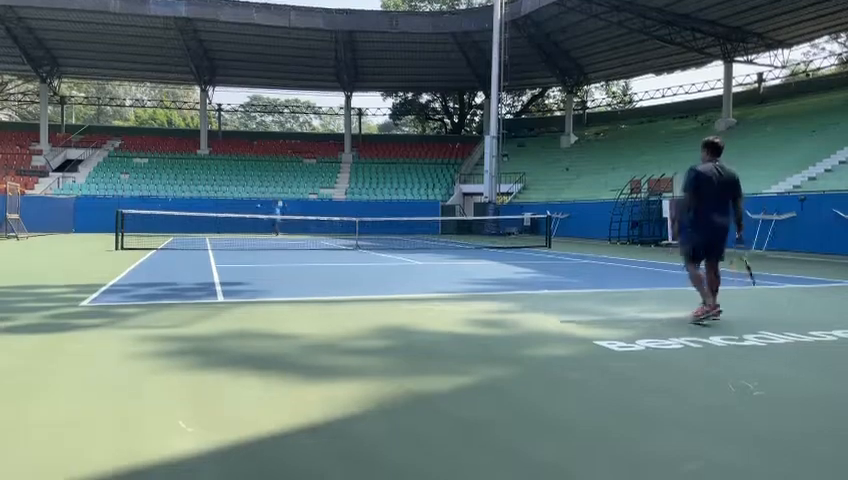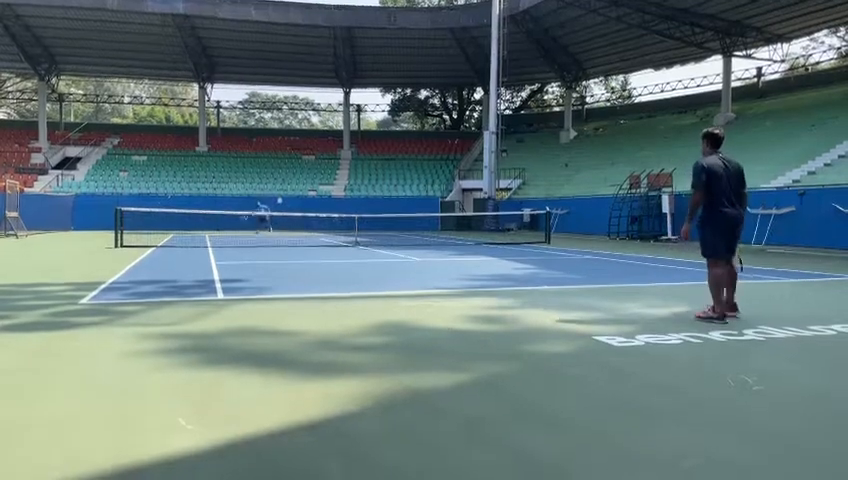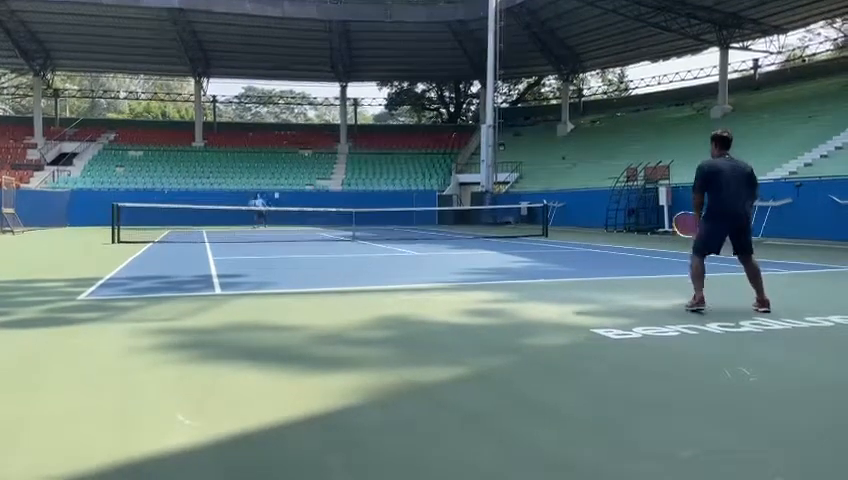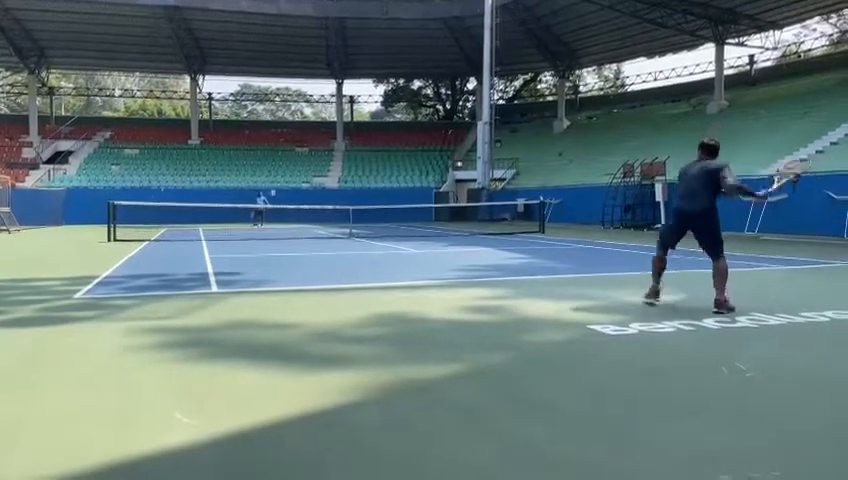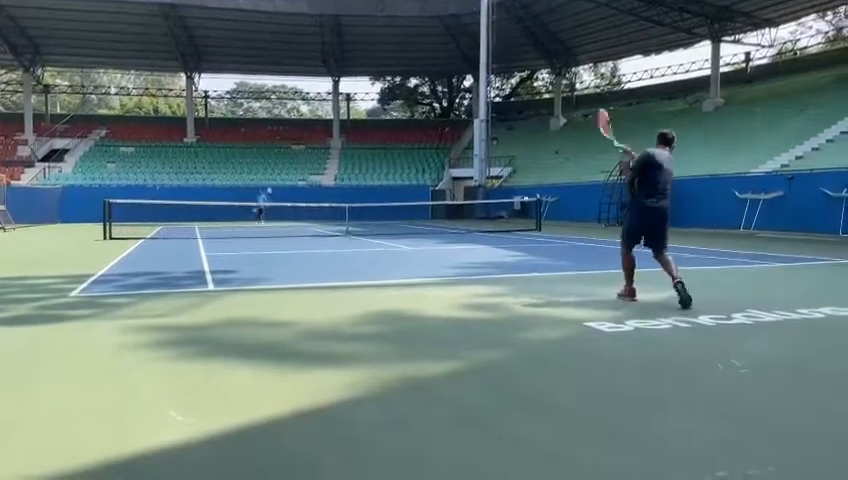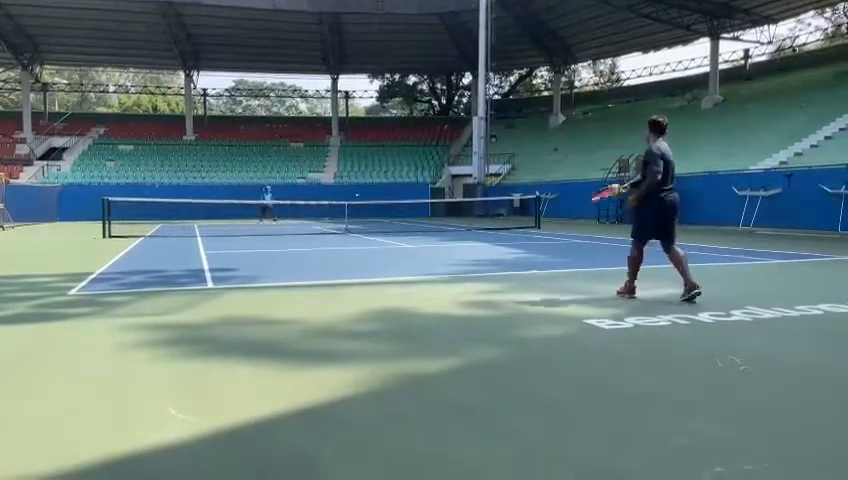
dt=0.5s
person 1, frame 1
left shoulder: (696, 171)
right shoulder: (731, 175)
left elbow: (687, 200)
right elbow: (738, 205)
left wrist: (680, 220)
right wrist: (739, 229)
left hip: (700, 225)
right hip: (721, 226)
left knee: (692, 264)
right knee: (712, 265)
left ankle: (709, 304)
right ankle: (710, 304)
person 1, frame 2
left shoulder: (702, 165)
right shoulder: (735, 165)
left elbow: (698, 196)
right elbow: (743, 194)
left wrist: (688, 222)
right wrist: (739, 216)
left hip: (713, 220)
right hip: (733, 219)
left knee: (715, 263)
right knee: (728, 262)
left ankle: (718, 310)
right ankle: (730, 303)
person 1, frame 3
left shoulder: (705, 167)
right shoulder: (745, 167)
left elbow: (698, 197)
right elbow: (754, 195)
left wrist: (698, 217)
left hip: (715, 218)
right hip: (741, 218)
left knee: (697, 256)
right knee: (747, 258)
left ankle: (698, 297)
right ankle: (762, 300)
person 1, frame 4
left shoulder: (685, 170)
right shoulder: (720, 167)
right elbow: (730, 185)
right wrist: (754, 194)
left hip: (679, 212)
right hip: (705, 214)
left knee: (661, 250)
right knee: (718, 257)
left ankle: (654, 290)
right ankle: (720, 299)
person 1, frame 5
left shoulder: (649, 154)
right shoulder: (668, 160)
left elbow: (630, 175)
right wrist: (632, 156)
left hip: (642, 208)
right hip: (662, 210)
left knee: (626, 247)
right knee: (661, 252)
left ankle: (629, 289)
right ankle: (677, 281)
person 1, frame 6
left shoulder: (653, 149)
right shoulder: (664, 149)
left elbow: (654, 178)
left wrist: (636, 196)
right wrist: (629, 185)
left hip: (653, 204)
right hip: (669, 202)
left knee: (637, 245)
right knee: (670, 245)
left ankle: (630, 286)
right ankle: (690, 284)
